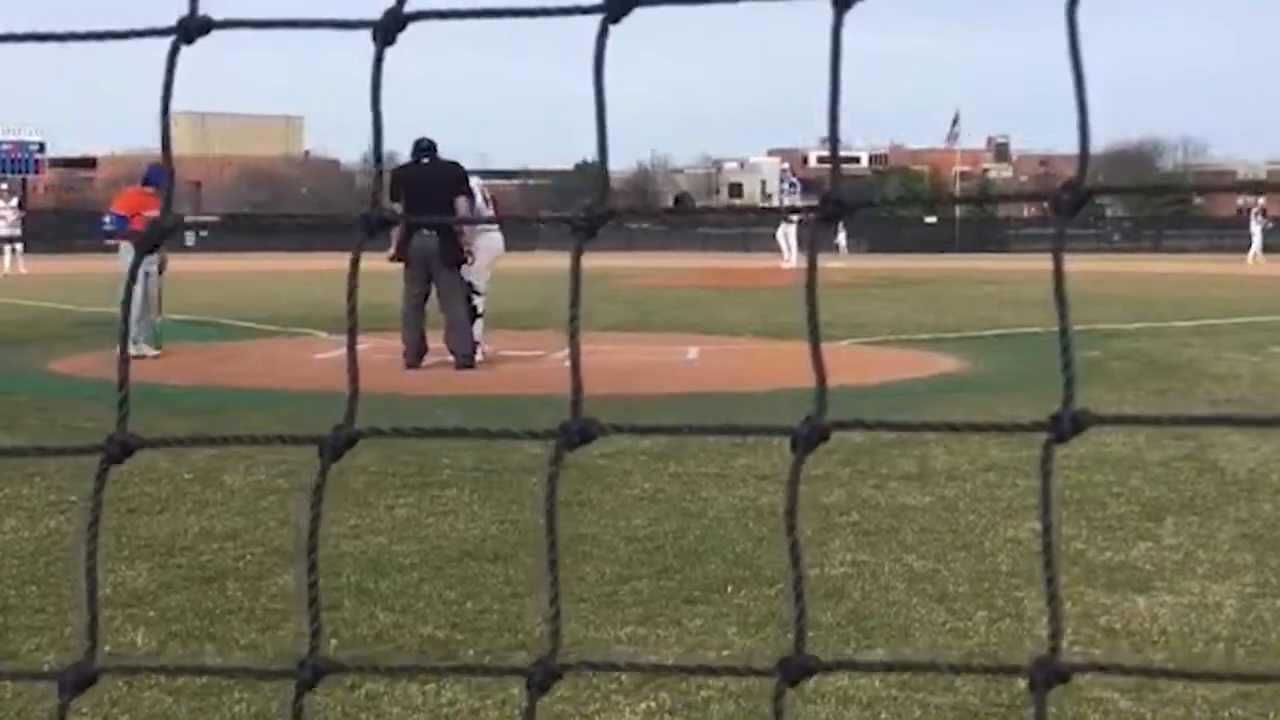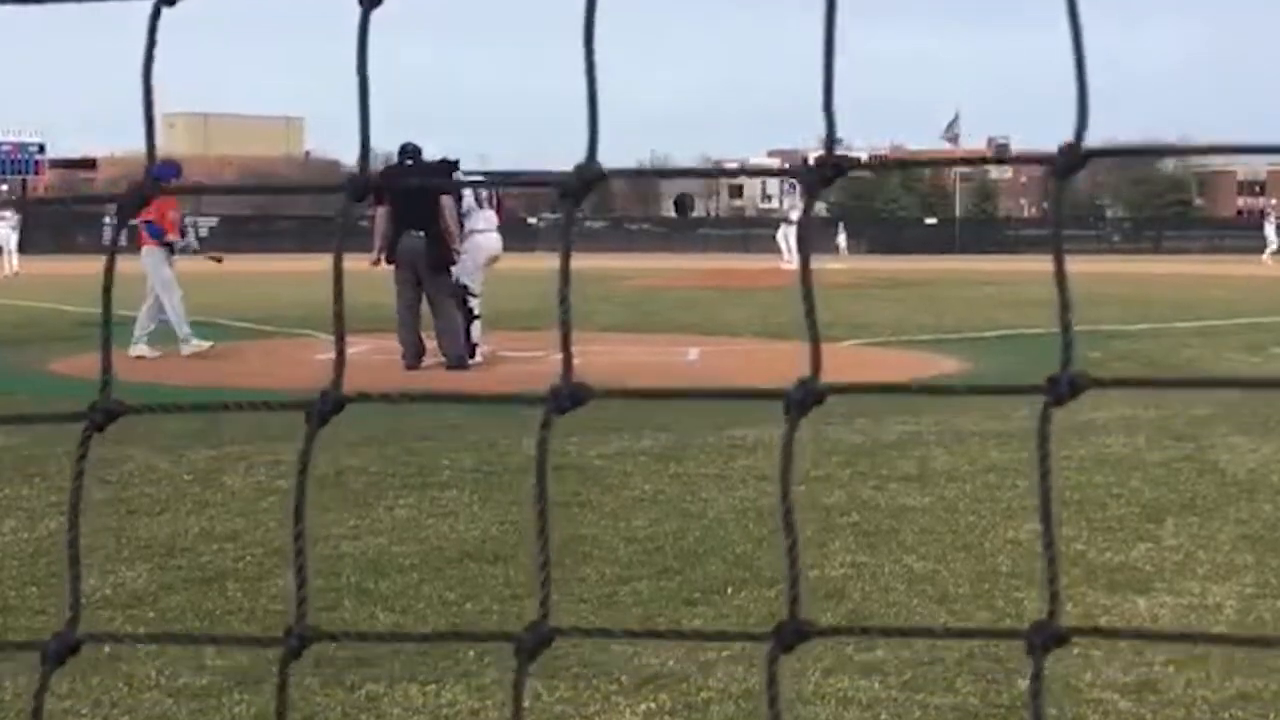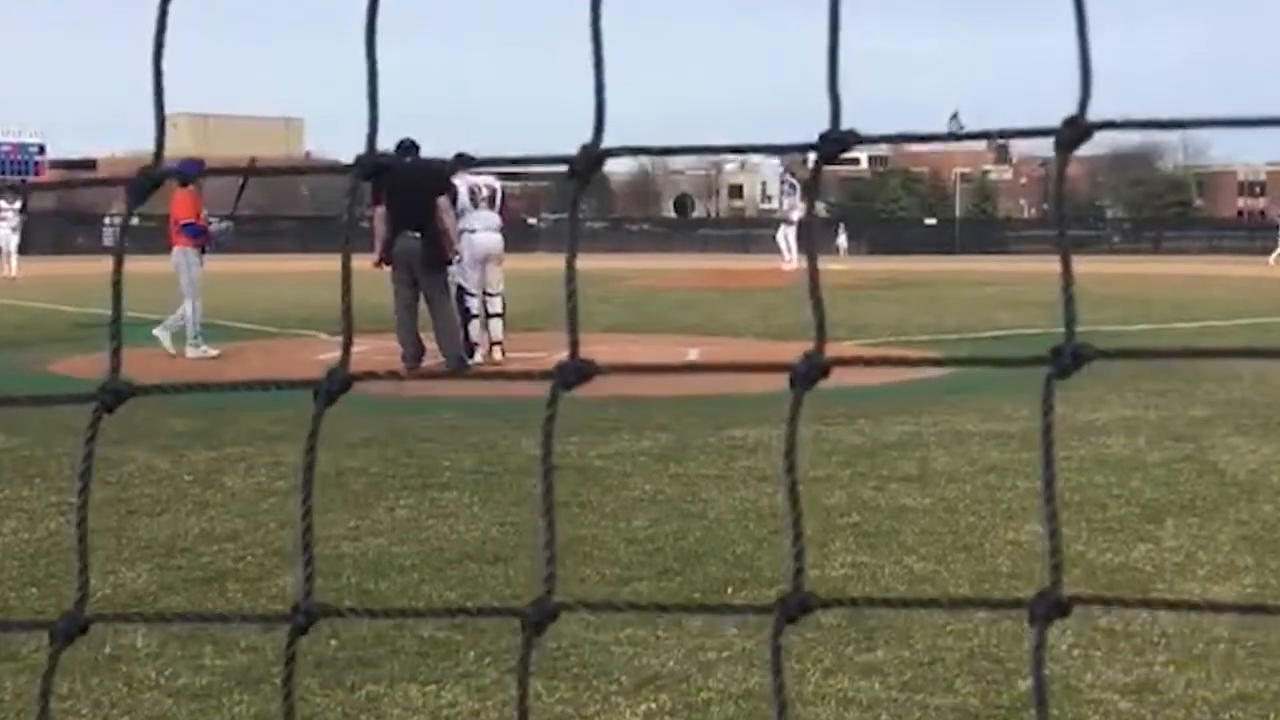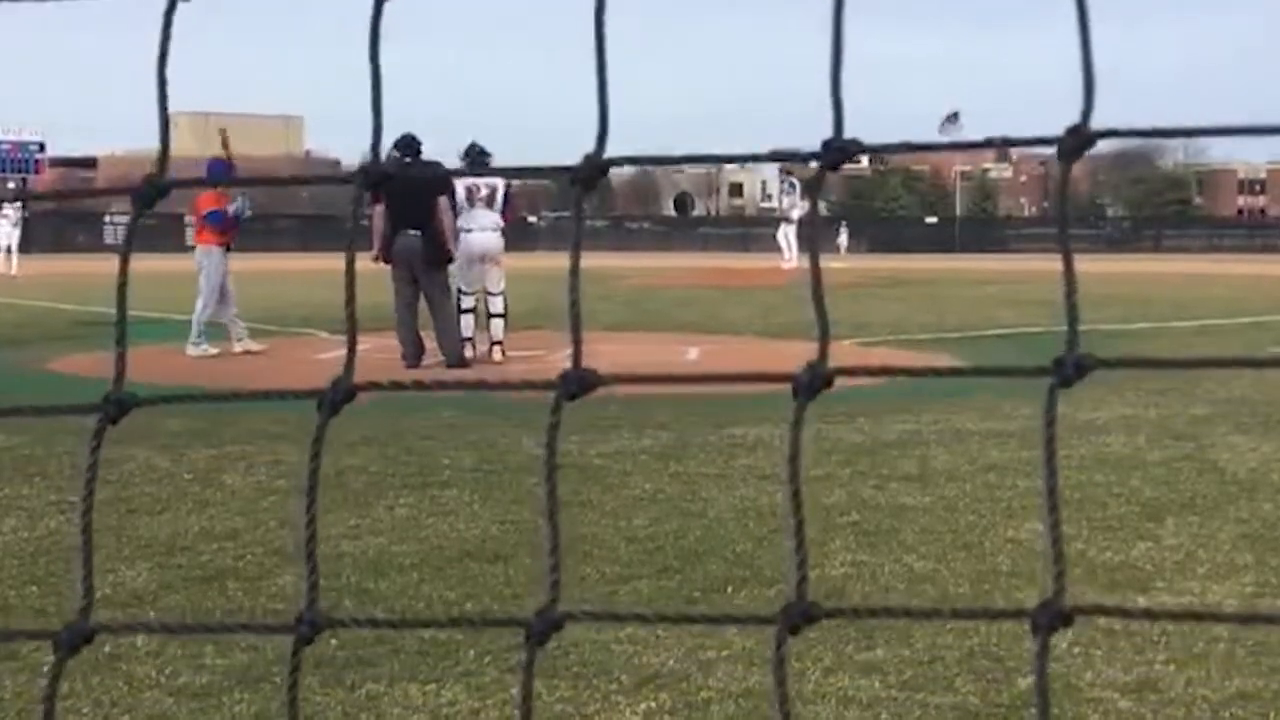
dt=0.4s
person 1, frame 1
left shoulder: (401, 173)
right shoulder: (454, 170)
left elbow: (398, 212)
right elbow: (462, 209)
left wrist: (395, 246)
right wrist: (468, 242)
left hip: (414, 242)
right hip: (443, 242)
left knee: (413, 302)
right knee: (454, 301)
left ankle: (412, 355)
right ankle: (464, 355)
person 1, frame 2
left shoulder: (386, 176)
right shoulder: (438, 170)
left elbow: (382, 214)
right elbow: (448, 207)
left wrist: (377, 249)
right wrist: (456, 241)
left hip: (402, 244)
right hip: (431, 243)
left knee: (407, 304)
right knee: (444, 302)
left ankle: (412, 356)
right ankle: (455, 356)
person 1, frame 3
left shoulder: (384, 175)
right shoulder: (435, 170)
left elbow: (380, 215)
right elbow: (444, 208)
left wrist: (378, 250)
right wrist: (454, 243)
left hip: (398, 244)
right hip: (427, 244)
left knee: (404, 304)
right knee: (441, 303)
left ankle: (411, 357)
right ankle: (454, 357)
person 1, frame 4
right shoulder: (435, 170)
left elbow: (379, 213)
right elbow: (444, 209)
left wrist: (377, 246)
right wrist: (451, 243)
left hip: (398, 243)
right hip: (427, 243)
left knee: (405, 303)
right knee: (441, 302)
left ankle: (411, 355)
right ankle: (454, 355)
person 2, frame 1
right shoulder: (474, 183)
left hip: (483, 240)
right hip: (493, 238)
left knee: (472, 292)
right knee: (474, 291)
left ankle: (474, 347)
right ankle: (477, 342)
person 2, frame 2
right shoulder: (482, 182)
right elbow: (497, 213)
left hip: (476, 240)
right hip: (495, 239)
left knee: (468, 294)
right knee: (472, 290)
left ankle: (473, 350)
right ankle: (475, 342)
person 2, frame 3
left shoulder: (456, 183)
right shoulder: (494, 182)
right elbow: (502, 214)
left hip: (471, 239)
right hip: (495, 238)
left knee: (467, 294)
right knee: (494, 294)
left ankle: (473, 350)
right ankle: (496, 347)
person 2, frame 4
left shoulder: (458, 182)
right shoulder: (500, 181)
right elbow: (507, 215)
left hip: (468, 238)
right hip: (494, 238)
left knee: (466, 293)
right knee: (495, 293)
left ankle: (467, 346)
right ankle: (497, 347)
person 3, frame 1
left shoulder: (158, 200)
right shoulder: (130, 195)
right elbow: (116, 220)
left wrist: (161, 252)
right wrist: (132, 234)
left hip: (152, 254)
right hip: (131, 251)
left knee: (150, 300)
right knee: (135, 296)
left ankle: (140, 343)
right ankle: (126, 340)
person 3, frame 2
left shoulder: (169, 199)
right shoulder: (152, 198)
right elbow: (149, 227)
left wrist: (182, 240)
right wrist: (173, 240)
left hip: (164, 254)
right hip: (154, 253)
left knee: (154, 301)
right knee: (172, 296)
left ankle: (138, 343)
right ankle: (187, 341)
person 3, frame 3
left shoulder: (192, 196)
right shoulder: (184, 198)
right elbow: (189, 229)
left wrist: (211, 231)
right wrist: (212, 230)
left hip: (193, 253)
right hip: (186, 253)
left knee: (192, 300)
right knee: (194, 301)
left ankle: (166, 330)
right ankle: (194, 346)
person 3, frame 4
left shoulder: (223, 197)
right shoulder: (208, 196)
left elbow: (231, 221)
right elbow: (217, 220)
left wrist: (243, 211)
right wrist: (235, 207)
left hip: (220, 252)
right hip: (210, 251)
left knee: (228, 297)
right knee: (208, 298)
left ankle: (240, 340)
right ankle: (196, 343)
